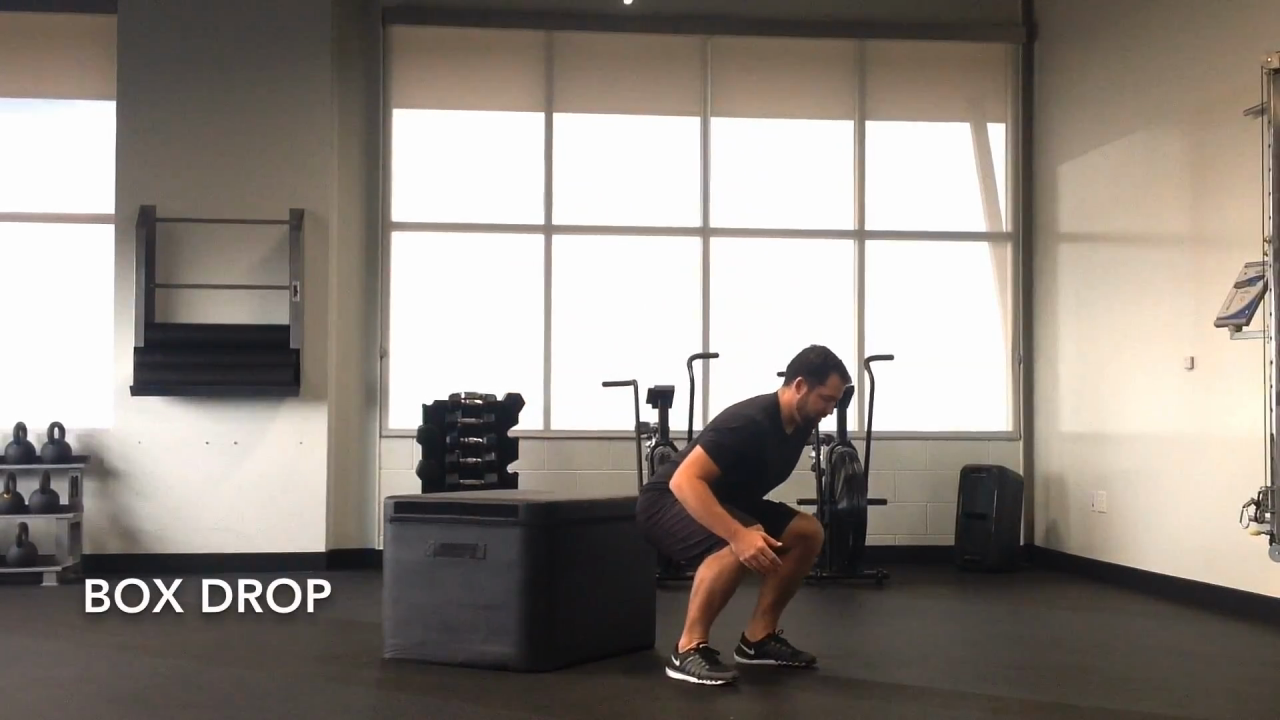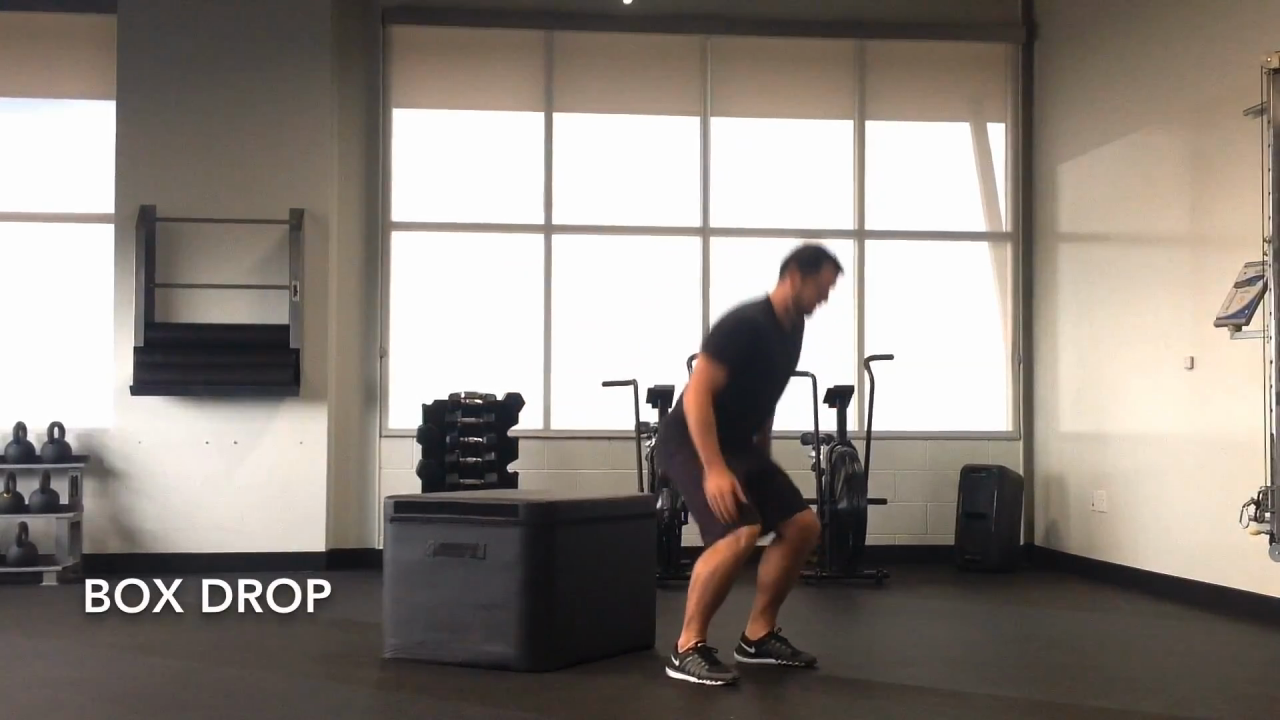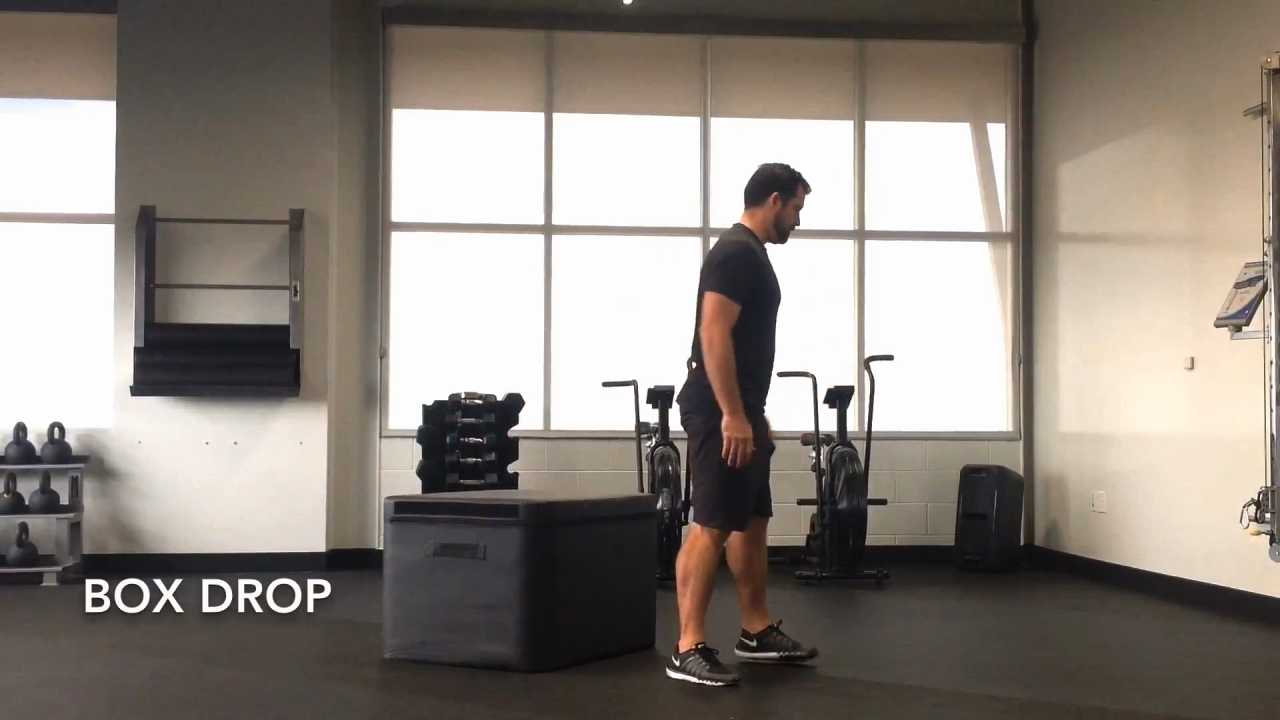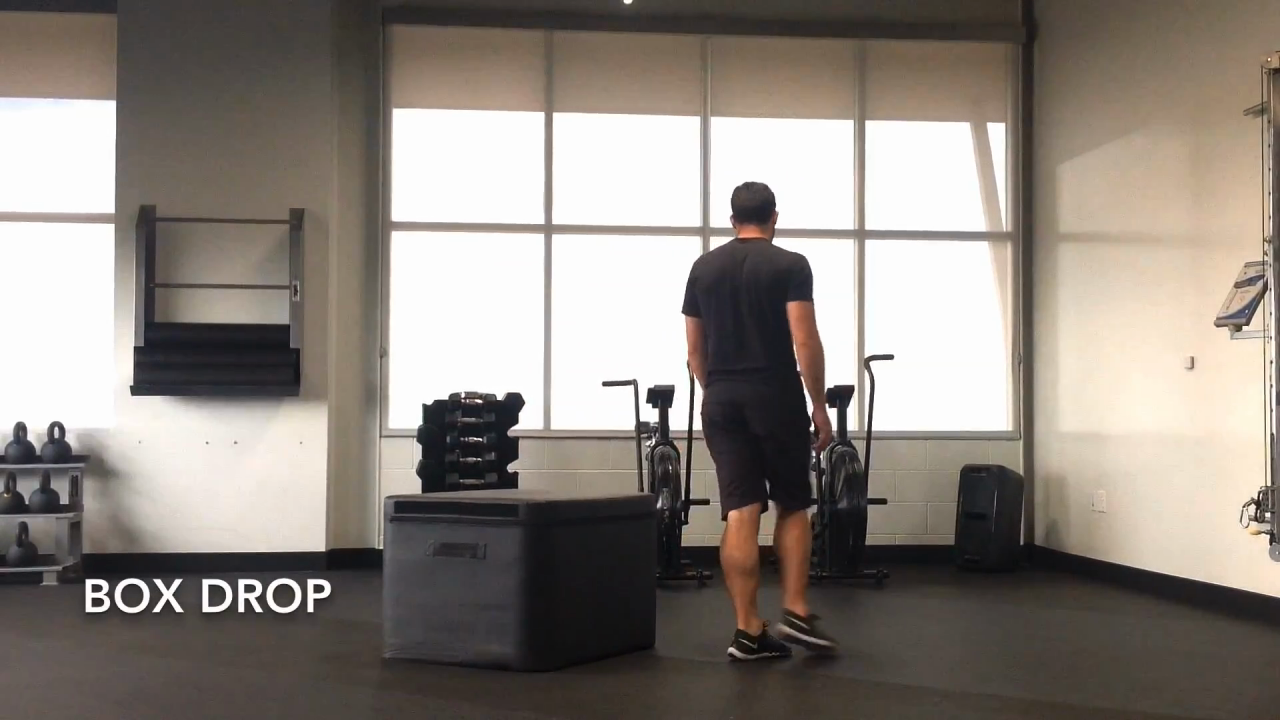
dt=0.7s
person 1, frame 1
left shoulder: (801, 424)
right shoulder: (748, 422)
right elbow: (683, 481)
right wrist: (738, 535)
right hip: (668, 503)
left knee: (808, 532)
right knee: (742, 545)
left ankle: (758, 637)
right ankle: (689, 649)
person 1, frame 2
left shoulder: (793, 328)
right shoulder: (745, 324)
right elbow: (697, 393)
left wrist: (762, 457)
right wrist: (717, 470)
left hip: (740, 445)
right hip: (691, 443)
left knee: (803, 525)
right knee: (741, 533)
left ankle: (758, 636)
right ankle: (688, 649)
person 1, frame 3
left shoulder: (743, 252)
right shoulder: (739, 252)
right elbow: (713, 335)
left wrist: (754, 413)
right wrist: (733, 415)
left hip: (738, 410)
right hip: (722, 410)
left knee: (753, 519)
right knee: (712, 526)
left ankle: (758, 631)
right ankle: (687, 649)
person 1, frame 4
left shoulder: (703, 267)
right shoulder: (790, 264)
left elbow: (694, 348)
right elbow: (805, 340)
right wrist: (819, 407)
left hip: (721, 402)
right hip: (774, 399)
left knee: (740, 515)
right knee: (793, 508)
left ankle: (749, 632)
right ankle: (796, 613)
